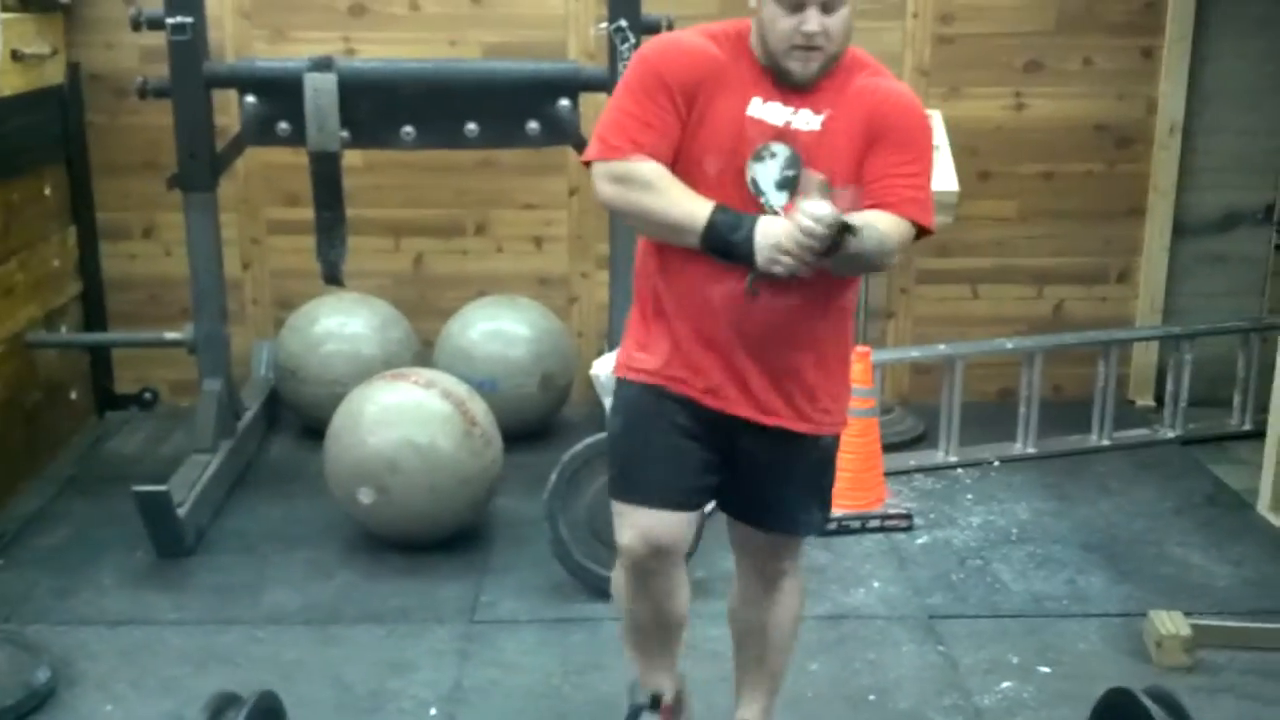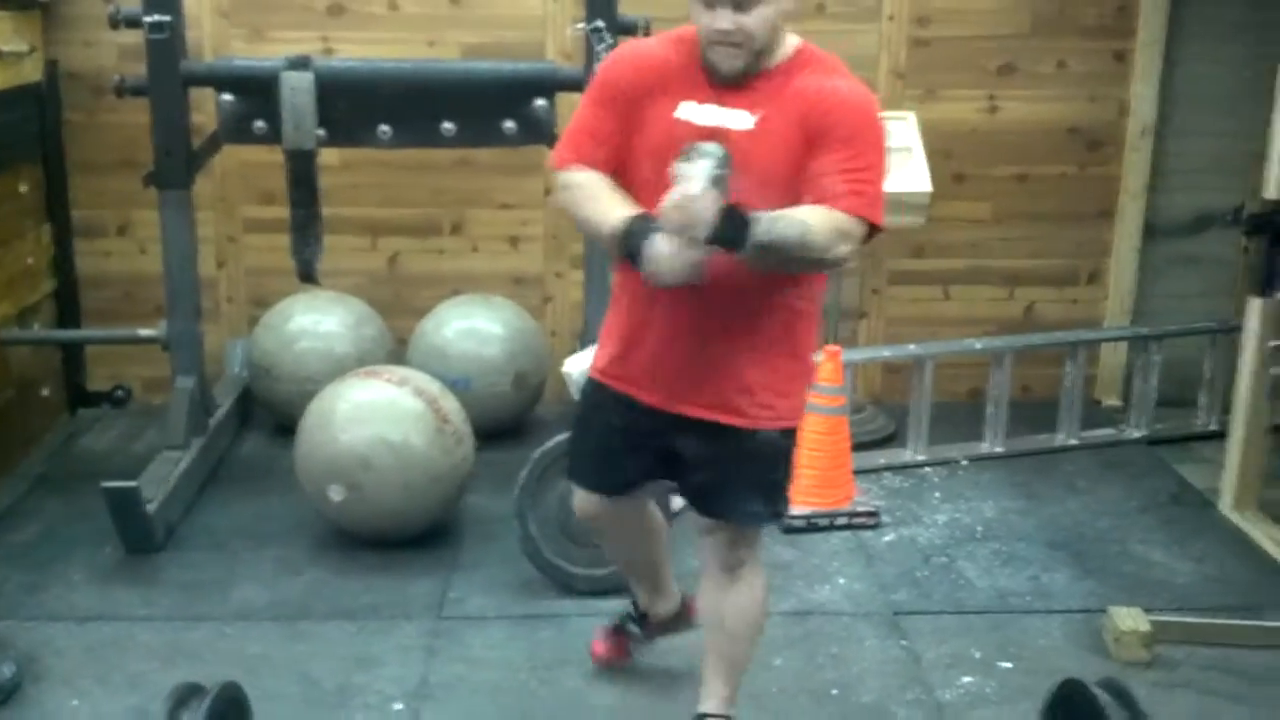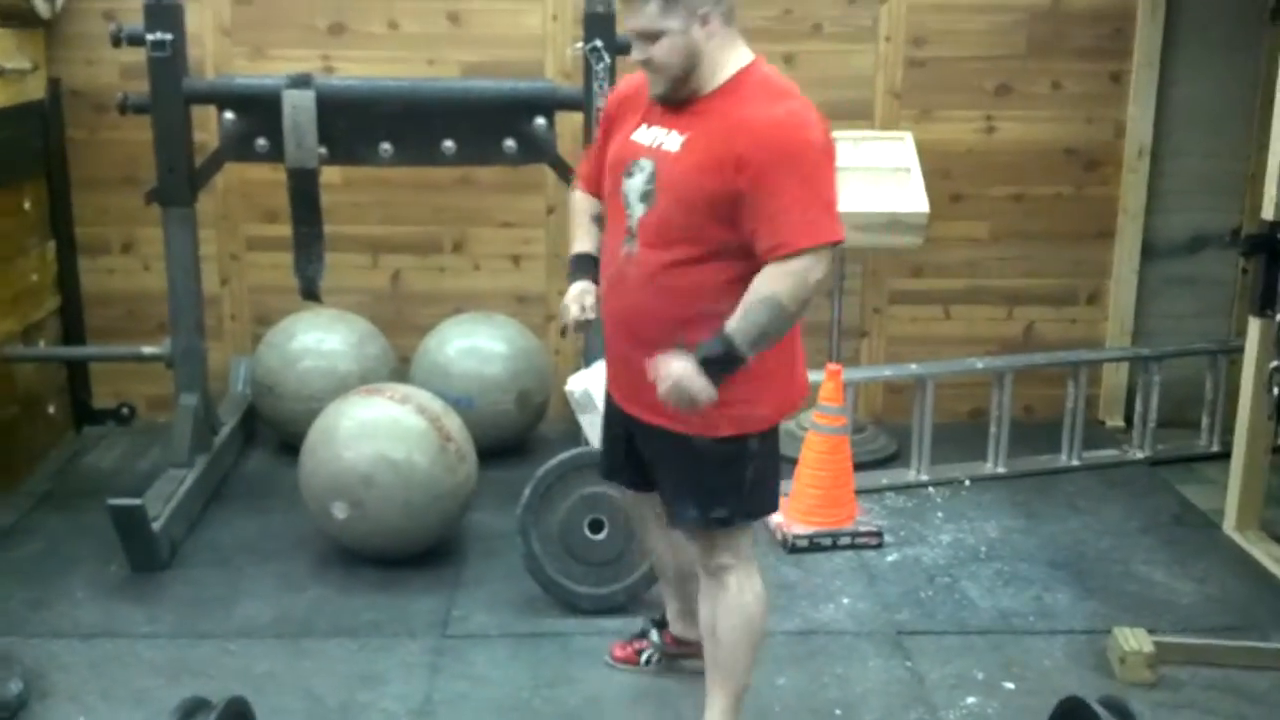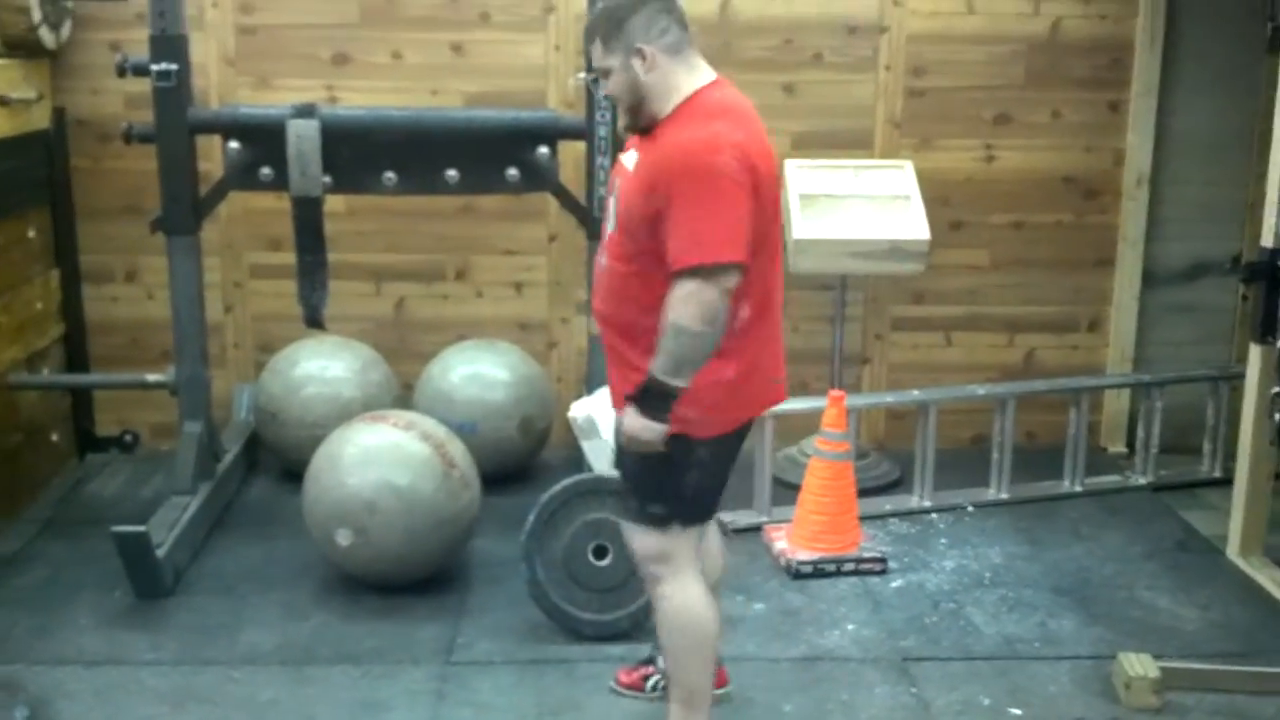
dt=0.2s
person 1, frame 1
left shoulder: (891, 108)
right shoulder: (678, 63)
left elbow: (892, 235)
right elbow: (618, 176)
left wrist: (834, 236)
right wrist: (740, 234)
left hip: (796, 386)
right hip: (672, 366)
left knee: (771, 560)
right knee: (647, 543)
person 1, frame 2
left shoulder: (838, 103)
right shoulder: (637, 70)
left elbow: (838, 234)
right elbow: (573, 179)
left wrist: (729, 227)
right wrist: (643, 239)
left hip: (749, 383)
right hip: (635, 360)
left knee: (733, 549)
right knee: (598, 504)
right ankle: (659, 605)
person 1, frame 3
left shoulder: (779, 125)
right shoulder: (631, 100)
left elbow: (800, 265)
right elbow: (590, 193)
left wrist: (714, 361)
right wrist: (586, 271)
left hip: (721, 393)
right hip: (634, 373)
left knee: (722, 554)
right knee: (651, 501)
right ankle: (682, 629)
person 1, frame 4
left shoulder: (707, 147)
right shoulder: (658, 121)
left elbow: (706, 286)
left wrist: (656, 391)
right wrist: (611, 295)
left hip: (689, 391)
right hip: (659, 380)
left knee: (661, 551)
right knee: (682, 528)
right ankle: (693, 657)
